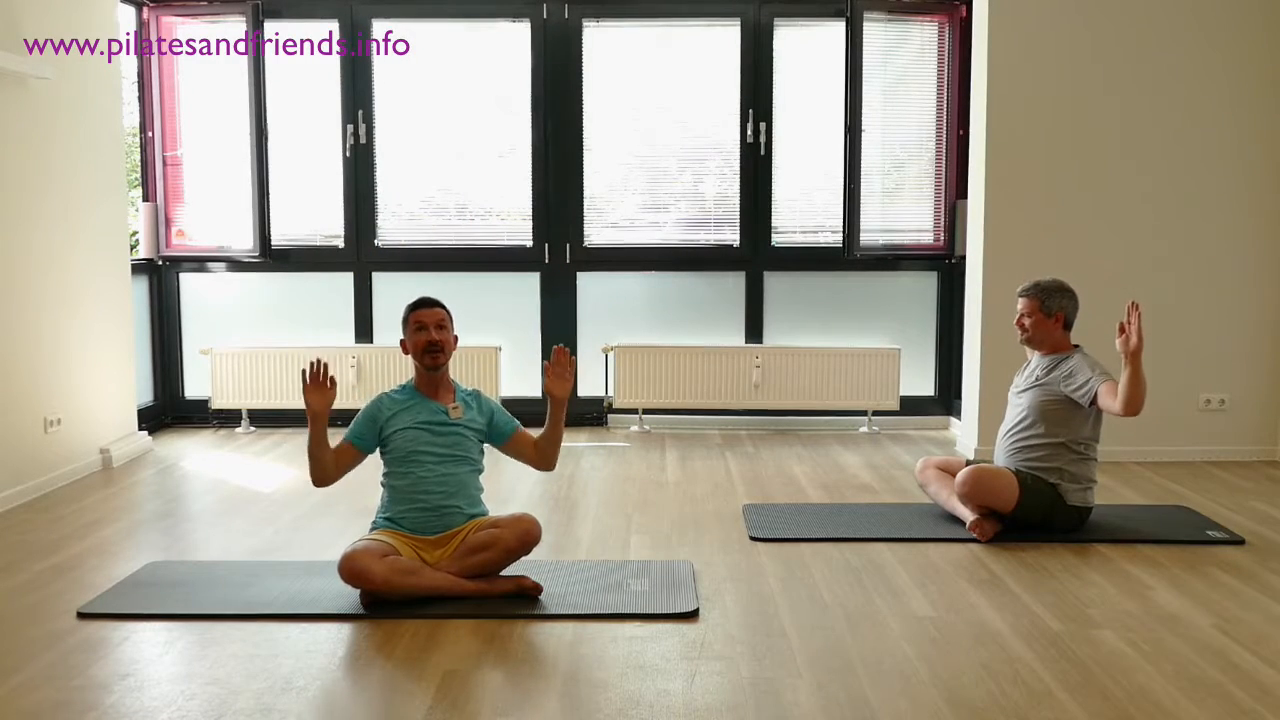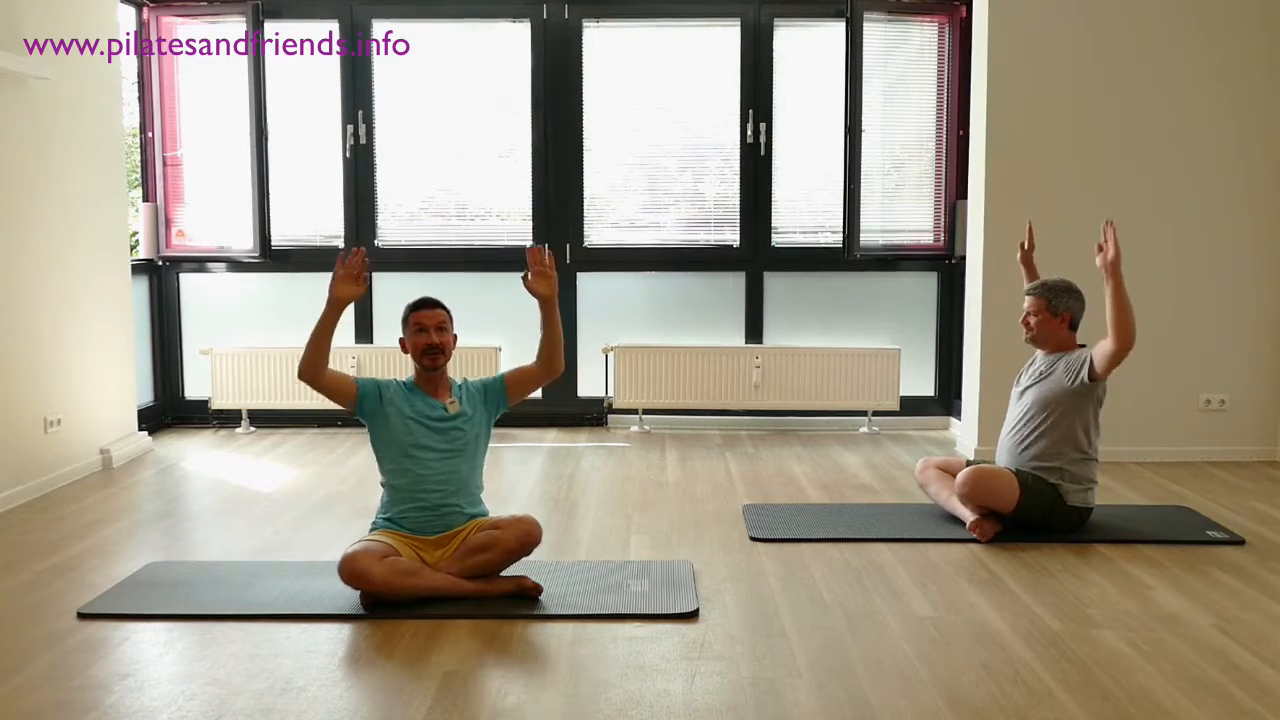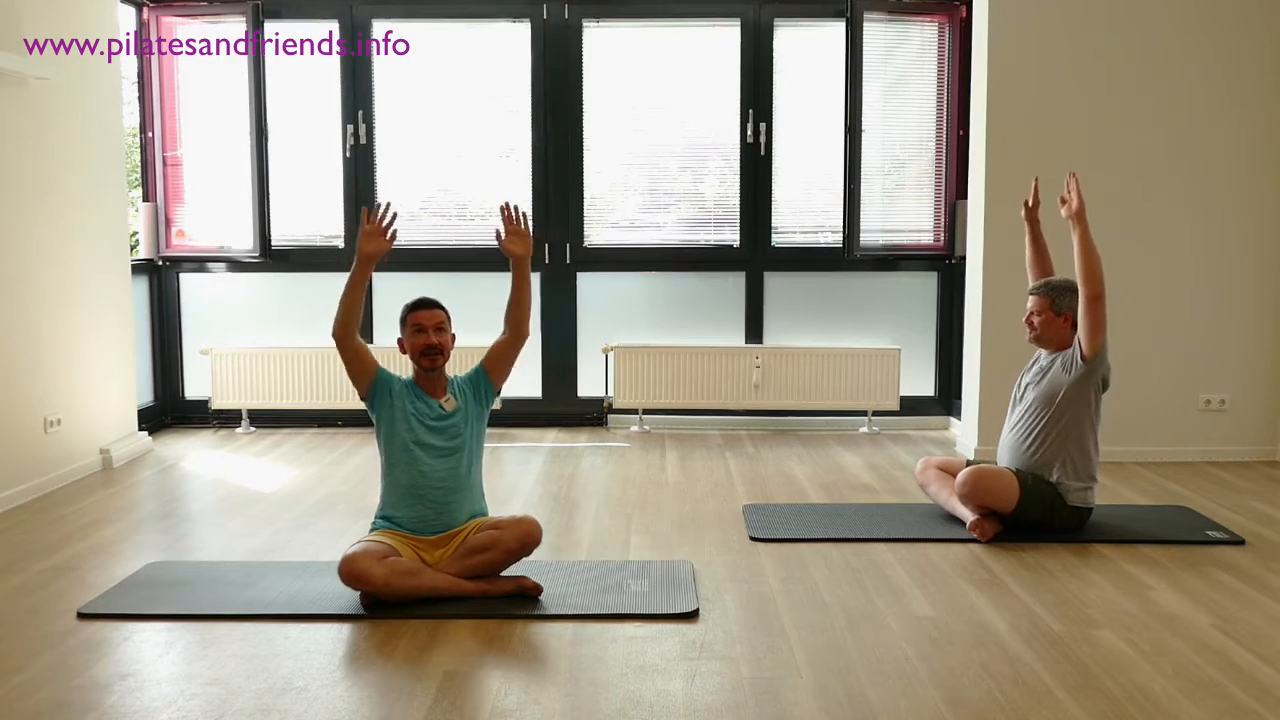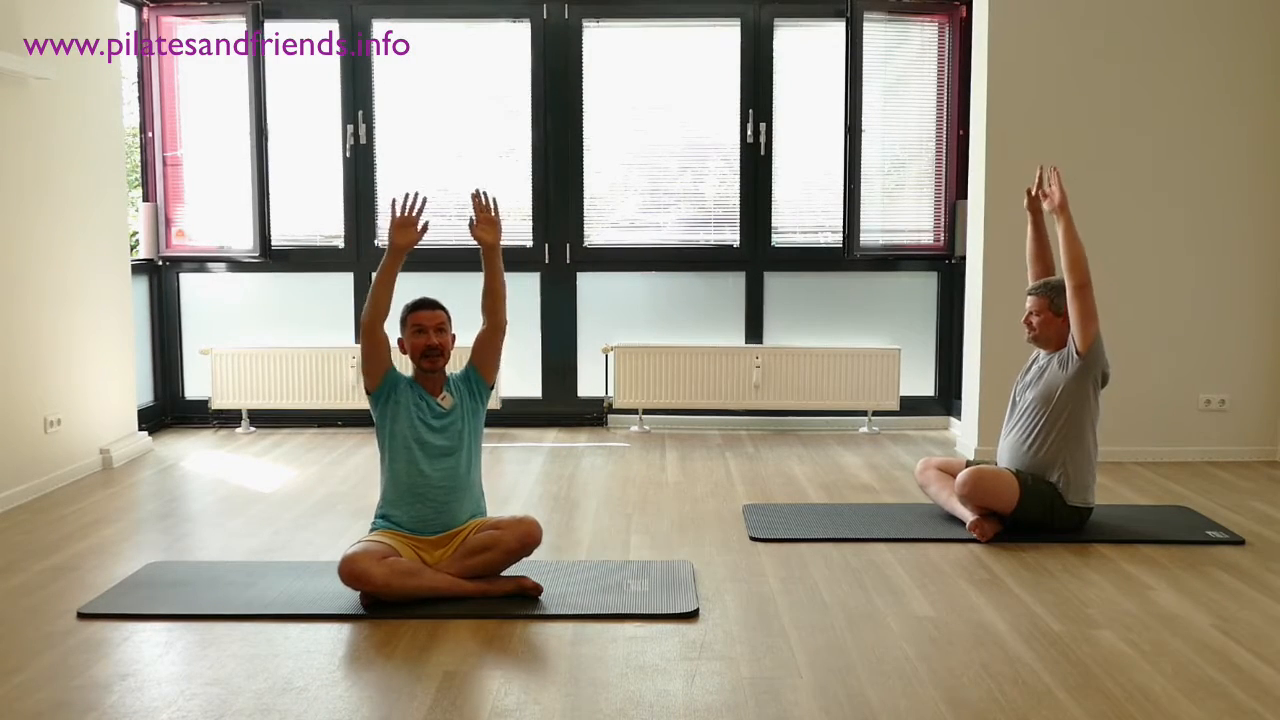
dt=0.4s
person 1, frame 1
left shoulder: (481, 407)
right shoulder: (385, 408)
left elbow: (545, 460)
right elbow: (323, 476)
left wrist: (558, 404)
right wrist: (318, 418)
left hip: (468, 534)
right hip: (400, 537)
left knee: (526, 529)
right knee: (354, 565)
left ankle: (403, 583)
right ankle: (491, 587)
person 1, frame 2
left shoulder: (481, 398)
right shoulder: (383, 399)
left elbow: (550, 367)
right elbow: (311, 372)
left wrist: (548, 302)
right wrist: (336, 305)
left hip: (466, 533)
right hip: (399, 537)
left knee: (527, 530)
right knee: (354, 566)
left ankle: (403, 582)
right ankle: (491, 585)
person 1, frame 3
left shoulder: (475, 392)
right shoulder: (388, 396)
left elbow: (516, 332)
right elbow: (344, 335)
left wrist: (521, 262)
right wrist: (365, 261)
left hip: (467, 534)
right hip: (398, 537)
left knee: (527, 531)
right knee: (354, 567)
left ankle: (403, 582)
right ankle: (495, 586)
person 1, frame 4
left shoulder: (470, 391)
right shoulder: (390, 394)
left elbow: (496, 323)
right elbow: (370, 324)
left wrist: (490, 248)
right wrist: (397, 250)
left hip: (467, 533)
right hip: (398, 537)
left knee: (527, 531)
right knee: (354, 568)
left ankle: (405, 582)
right ankle: (493, 586)
person 2, frame 1
left shoulder: (1079, 370)
right shoulder: (1039, 359)
left elbow: (1128, 406)
left wrist: (1131, 356)
left hip: (1059, 499)
right hip: (1015, 477)
left knee: (970, 481)
right knee: (927, 467)
left ankle: (988, 517)
right ankle: (977, 516)
person 2, frame 2
left shoulder: (1081, 368)
right shoulder: (1044, 354)
left elbow: (1121, 343)
right elbow: (1040, 305)
left wrist: (1111, 272)
right wrist: (1027, 265)
left hip: (1059, 500)
right hip: (1015, 479)
left knee: (970, 480)
right knee: (927, 467)
left ankle: (986, 516)
right ankle: (979, 516)
person 2, frame 3
left shoulder: (1083, 364)
right shoulder: (1045, 352)
left elbow: (1092, 296)
right elbow: (1042, 283)
left wrist: (1077, 222)
right wrist: (1031, 224)
left hip: (1059, 501)
right hip: (1017, 480)
left knee: (971, 482)
right knee: (927, 468)
left ankle: (987, 515)
right ankle: (981, 516)
person 2, frame 4
left shoulder: (1080, 361)
right shoulder: (1044, 352)
left elbow: (1078, 286)
right elbow: (1042, 280)
left wrist: (1061, 214)
right wrist: (1034, 216)
left hip: (1059, 501)
right hip: (1016, 479)
left knee: (970, 482)
right knee: (927, 468)
left ankle: (988, 515)
right ankle: (980, 517)
